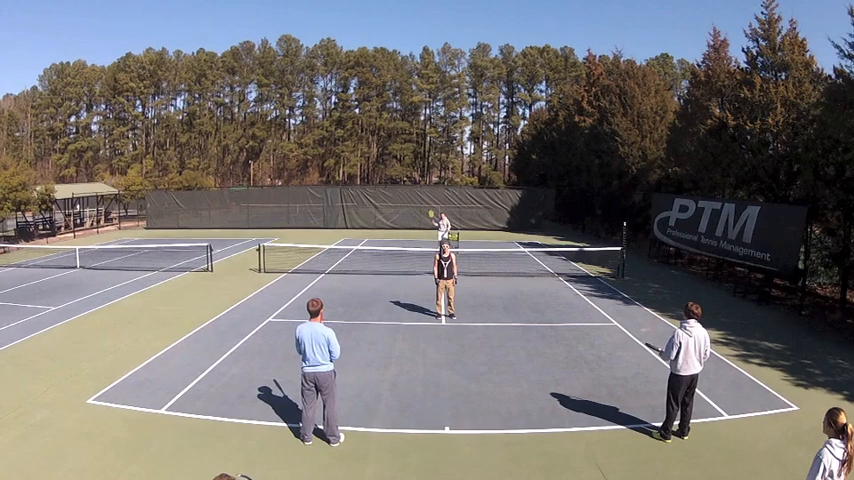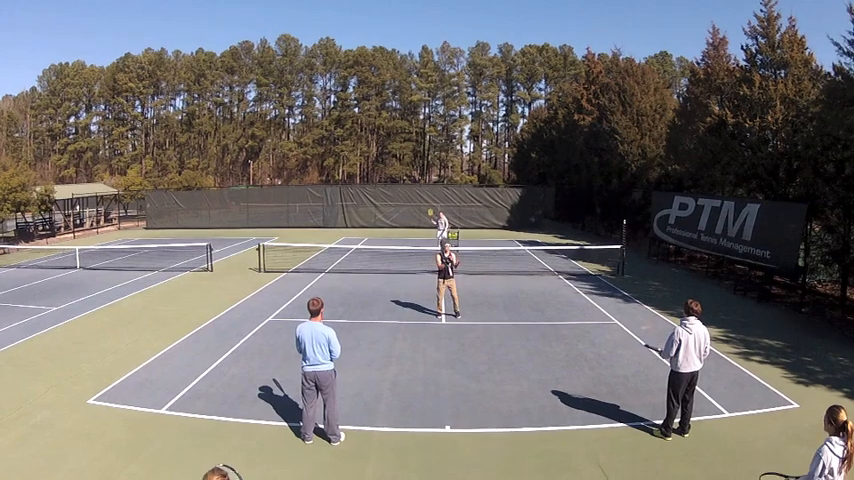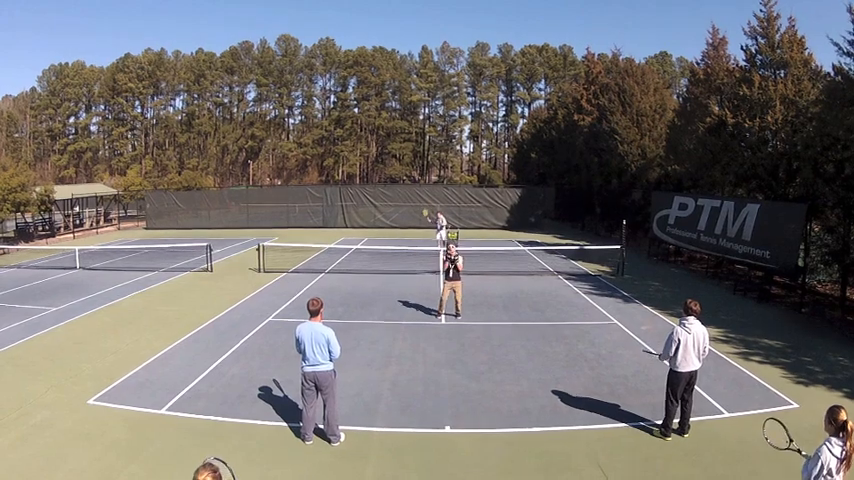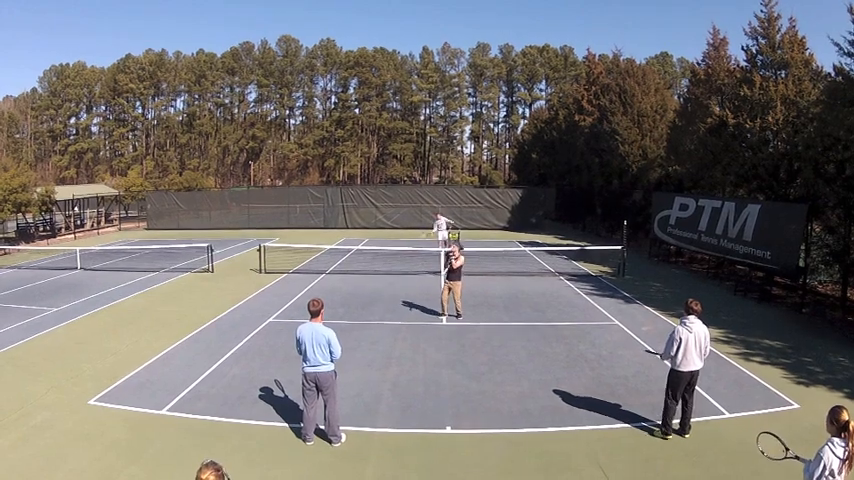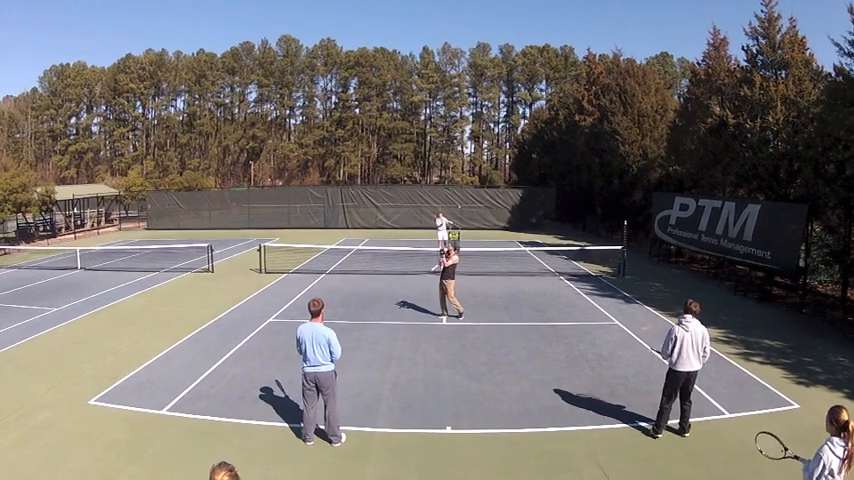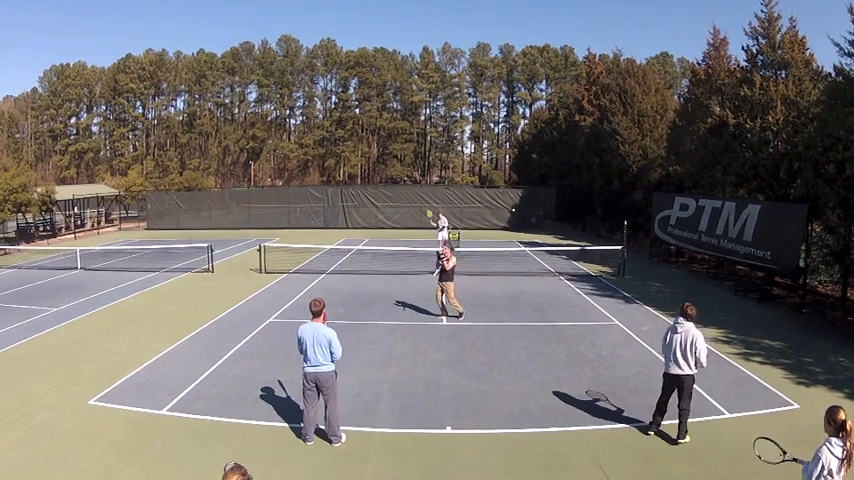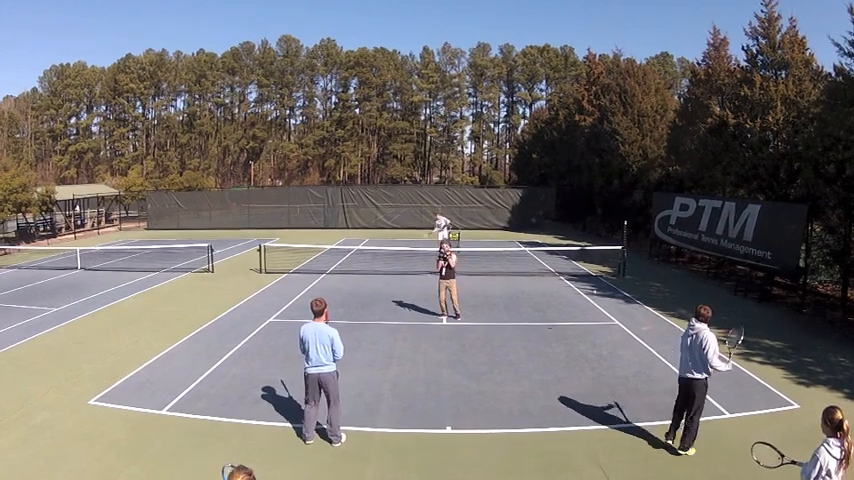
dt=0.4s
person 1, frame 1
left shoulder: (300, 329)
right shoulder: (327, 332)
left elbow: (299, 351)
right elbow: (336, 355)
left hip: (307, 372)
right hip: (325, 372)
left knee: (308, 405)
right knee: (329, 406)
left ankle: (306, 436)
right ankle: (334, 438)
person 1, frame 2
left shoulder: (300, 329)
right shoulder: (328, 331)
left elbow: (299, 350)
right elbow: (336, 354)
left hip: (307, 371)
right hip: (326, 371)
left knee: (308, 405)
right knee: (330, 405)
left ankle: (307, 435)
right ankle: (334, 436)
person 1, frame 3
left shoulder: (300, 329)
right shoulder: (327, 331)
left elbow: (299, 350)
right elbow: (335, 355)
left hip: (307, 372)
right hip: (325, 372)
left knee: (308, 405)
right knee: (330, 405)
left ankle: (307, 435)
right ankle: (334, 437)
person 1, frame 4
left shoulder: (301, 330)
right shoulder: (328, 332)
left elbow: (299, 351)
right elbow: (336, 355)
left hip: (308, 372)
right hip: (326, 372)
left knee: (308, 405)
right knee: (331, 406)
left ankle: (308, 436)
right ankle: (335, 437)
person 1, frame 5
left shoulder: (301, 330)
right shoulder: (328, 332)
left elbow: (300, 351)
right elbow: (337, 356)
left hip: (308, 372)
right hip: (326, 372)
left knee: (309, 406)
right knee: (331, 406)
left ankle: (308, 436)
right ankle: (335, 438)
person 1, frame 6
left shoulder: (302, 329)
right shoulder: (329, 333)
left elbow: (301, 350)
right elbow: (337, 356)
left hip: (308, 372)
right hip: (326, 373)
left knee: (309, 406)
right knee: (331, 406)
left ankle: (308, 436)
right ankle: (335, 437)
person 1, frame 7
left shoulder: (304, 329)
right shoulder: (331, 332)
left elbow: (303, 350)
right elbow: (339, 355)
left hip: (310, 372)
right hip: (328, 373)
left knee: (311, 405)
right knee: (333, 405)
left ankle: (308, 435)
right ankle: (335, 437)
person 2, frame 1
left shoulder: (679, 333)
right shoulder: (703, 333)
left elbow: (669, 355)
right elbow: (706, 355)
left wrist: (661, 353)
left hip: (679, 374)
right hip: (695, 374)
left knee: (673, 404)
right knee: (688, 403)
left ankle: (665, 433)
right ankle: (684, 431)
person 2, frame 2
left shoulder: (679, 330)
right shoulder: (703, 330)
left elbow: (669, 353)
right elbow: (706, 352)
left wrist: (661, 353)
left hip: (680, 371)
right hip: (695, 371)
left knee: (674, 402)
right knee: (688, 400)
left ankle: (666, 431)
right ankle: (684, 429)
person 2, frame 3
left shoulder: (678, 330)
right shoulder: (702, 330)
left elbow: (668, 352)
right elbow: (705, 352)
left wrist: (661, 357)
left hip: (678, 371)
right hip: (694, 370)
left knee: (672, 401)
right knee: (687, 400)
left ankle: (666, 431)
right ankle: (684, 429)
person 2, frame 4
left shoulder: (680, 329)
right shoulder: (704, 329)
left elbow: (670, 351)
right elbow: (706, 351)
left wrist: (663, 356)
left hip: (679, 370)
right hip: (695, 370)
left knee: (671, 400)
right knee: (688, 400)
left ankle: (666, 430)
right ankle: (685, 429)
person 2, frame 5
left shoulder: (676, 329)
right shoulder: (702, 330)
left elbow: (665, 352)
right elbow: (706, 353)
left wrist: (665, 356)
left hip: (676, 370)
right hip: (693, 371)
left knee: (667, 400)
right knee: (686, 400)
left ankle: (658, 429)
right ankle: (684, 428)
person 2, frame 6
left shoulder: (670, 330)
right shoulder: (696, 334)
left elbow: (664, 351)
right elbow: (701, 359)
right wrist: (696, 366)
left hip: (670, 372)
right hip: (687, 375)
left knee: (663, 400)
right knee: (684, 406)
left ankle: (653, 426)
right ankle: (682, 435)
person 2, frame 7
left shoulder: (686, 333)
right shoulder: (708, 336)
right elbow: (712, 362)
right wrist: (728, 365)
left hip: (683, 377)
right hip: (698, 380)
left knee: (679, 407)
right knee: (694, 413)
left ankle: (670, 436)
right ankle: (685, 446)
